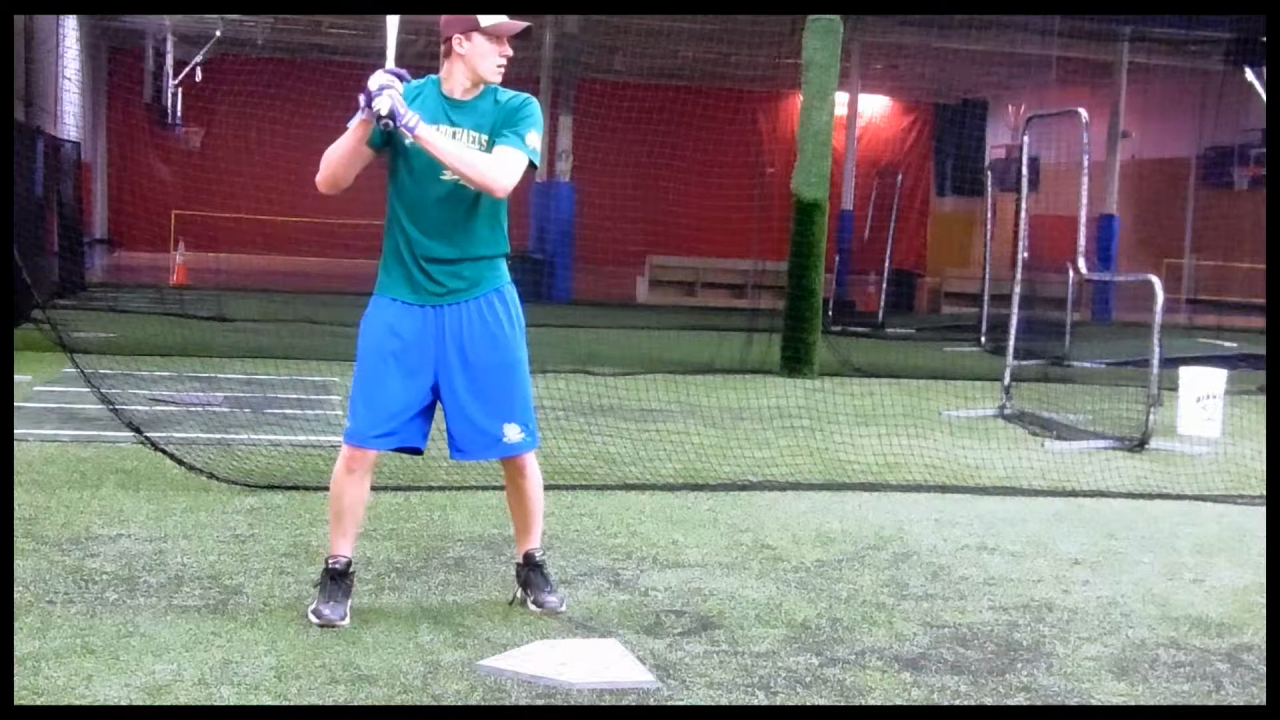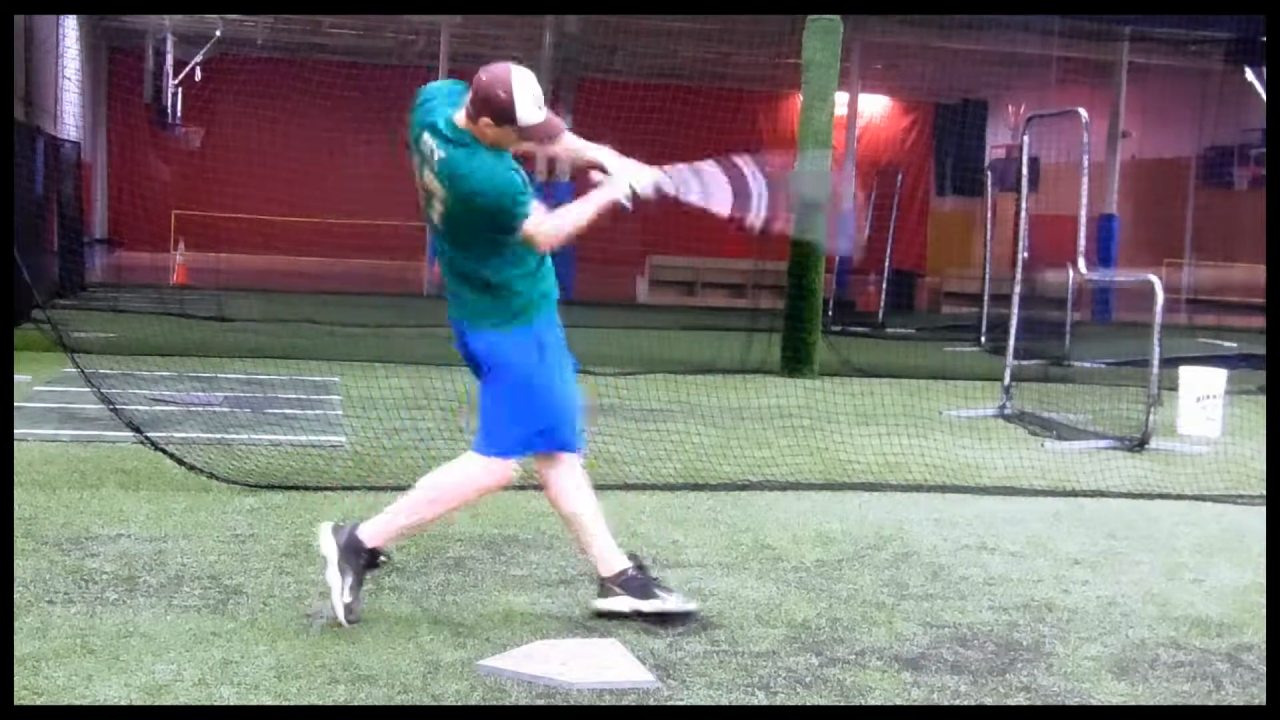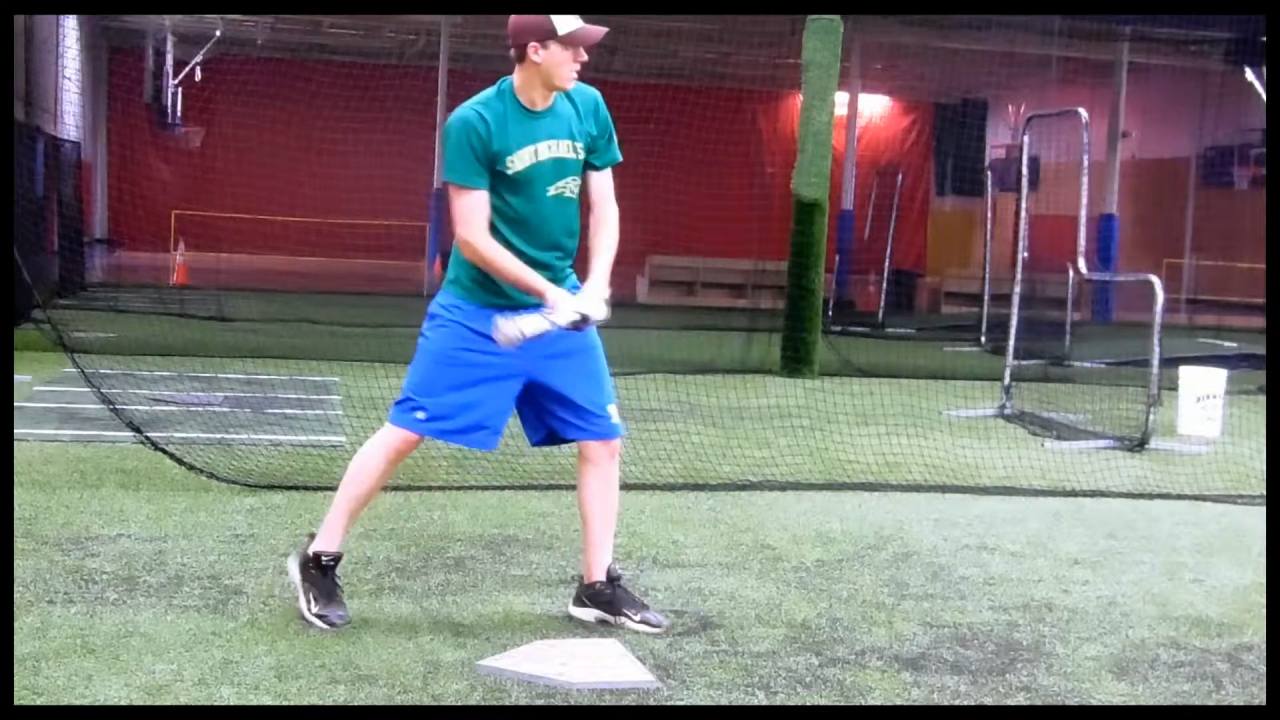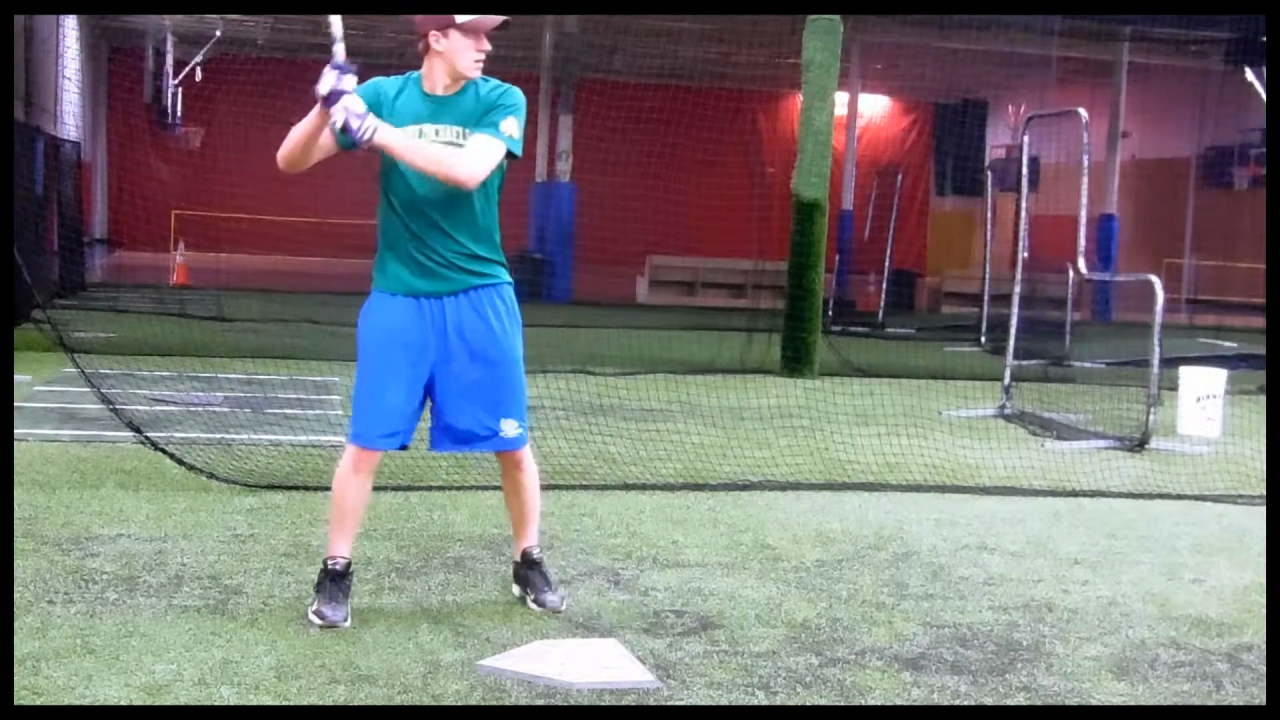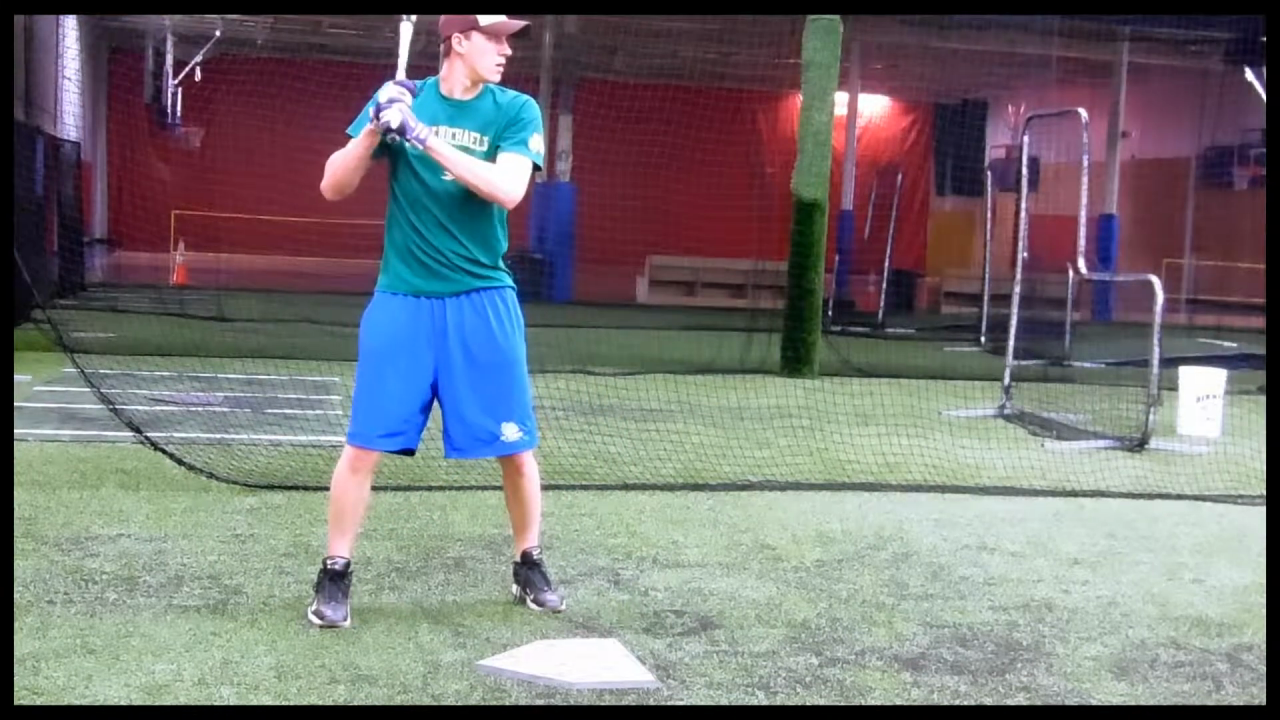
dt=1s
person 1, frame 1
left shoulder: (518, 109)
right shoulder: (404, 93)
left elbow: (500, 178)
right elbow: (328, 182)
left wrist: (416, 126)
right wrist: (368, 116)
left hip: (483, 302)
right hip: (401, 302)
left knee: (516, 449)
right knee: (361, 444)
left ankle: (531, 564)
right ankle: (337, 573)
person 1, frame 2
left shoulder: (437, 100)
right shoulder: (480, 176)
left elbow: (543, 136)
right elbow: (545, 234)
left wrist: (606, 159)
right wrist: (611, 191)
left hip: (521, 318)
right hip: (512, 324)
left knee: (557, 449)
right knee: (497, 459)
left ankle: (619, 577)
right ankle: (361, 541)
person 1, frame 3
left shoulder: (589, 107)
right shoulder: (474, 122)
left elbow: (602, 207)
right elbow: (471, 235)
left wrist: (594, 286)
right wrist: (549, 290)
left hip: (561, 309)
right hip: (477, 311)
left knee: (603, 441)
right knee: (404, 432)
left ankle: (597, 586)
right ankle: (320, 557)
person 1, frame 4
left shoulder: (502, 100)
right shoulder: (382, 93)
left elbow: (468, 170)
right elbow: (290, 163)
left wrist: (372, 128)
right wrist: (323, 110)
left hip: (480, 297)
right hip: (399, 299)
left knee: (513, 443)
right knee: (366, 444)
left ankle: (528, 562)
right ankle: (335, 574)
person 1, frame 5
left shoulder: (518, 111)
right shoulder: (400, 97)
left elbow: (508, 190)
right elbow: (333, 187)
left wrist: (424, 137)
right wrist: (376, 127)
left hip: (484, 301)
right hip: (401, 300)
left knee: (515, 447)
right knee: (364, 445)
left ankle: (528, 563)
right ankle: (335, 574)
